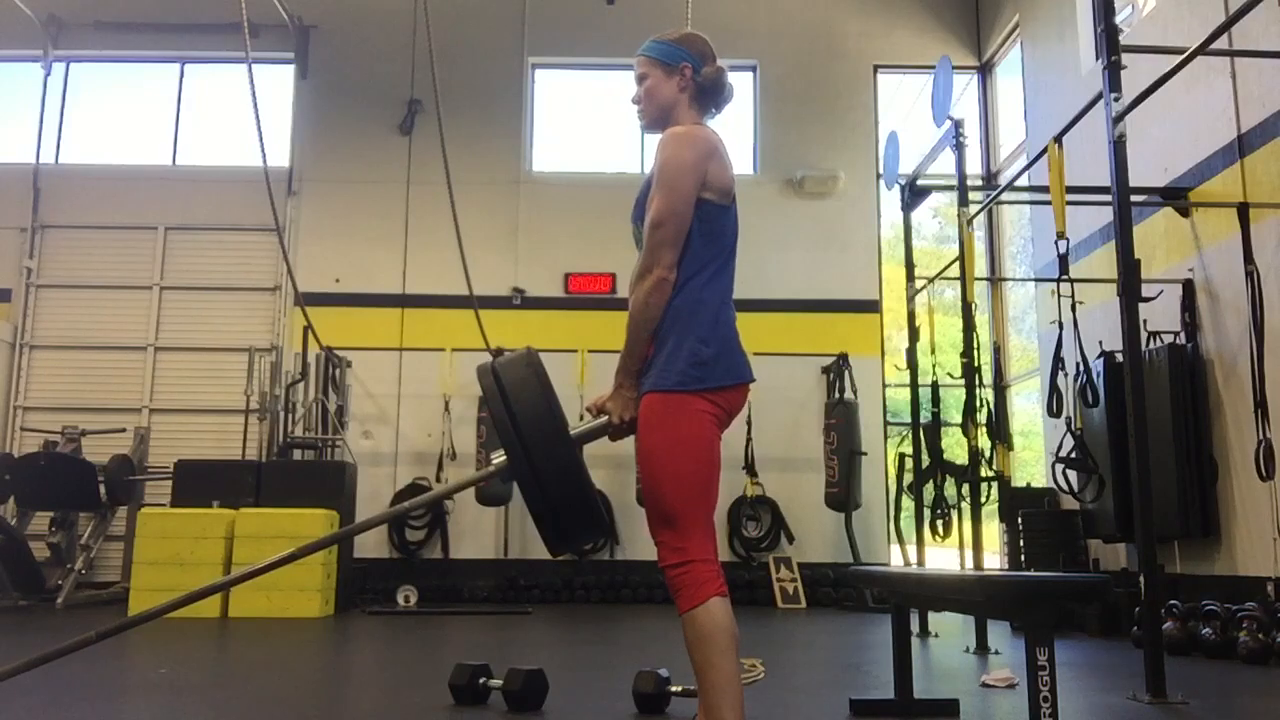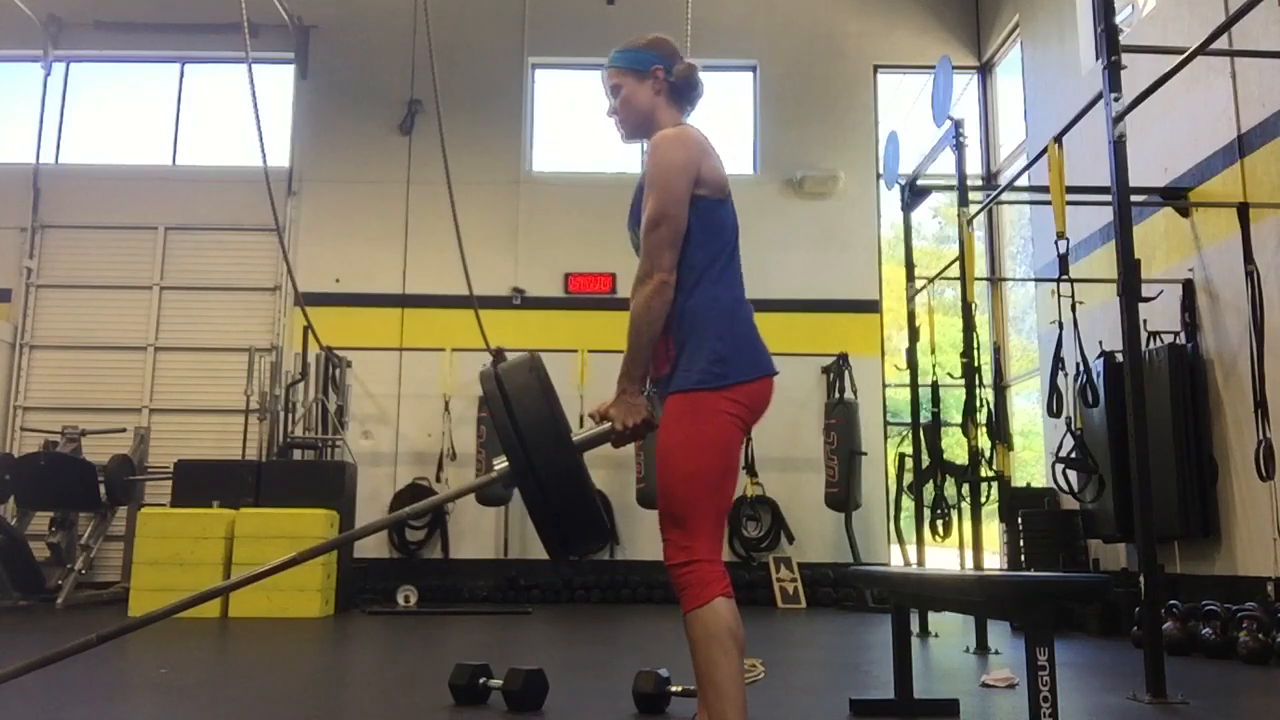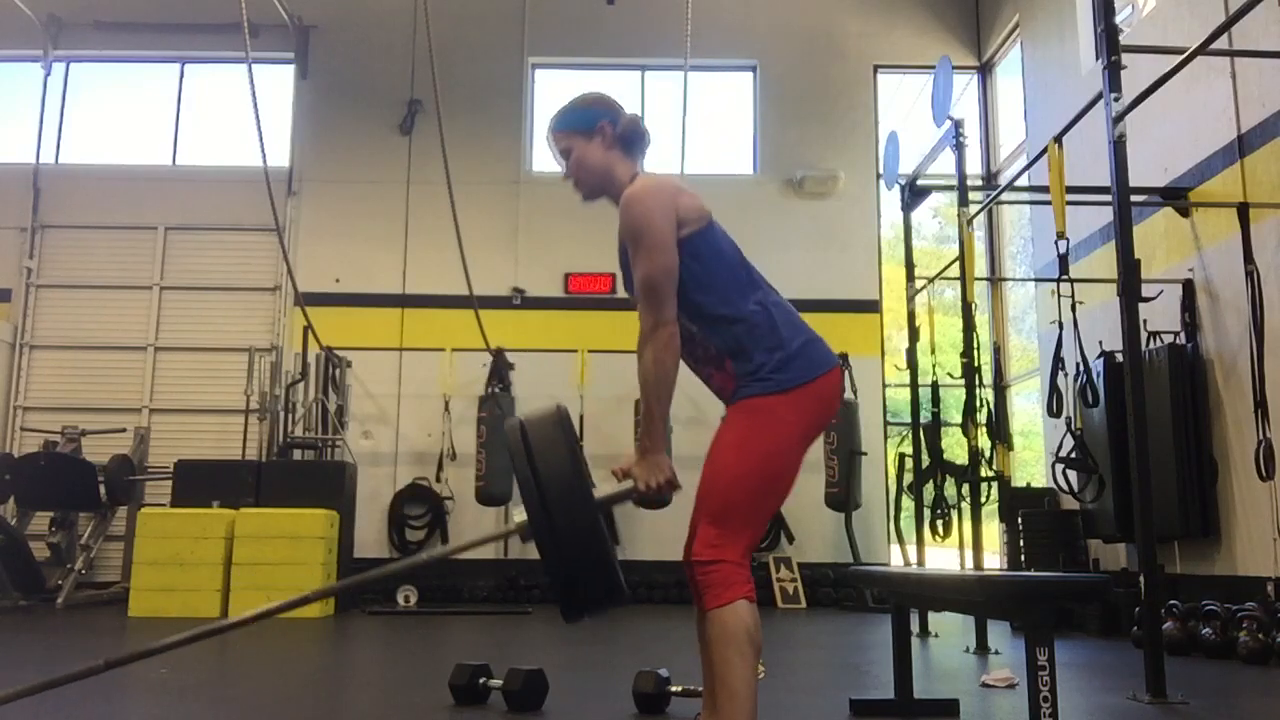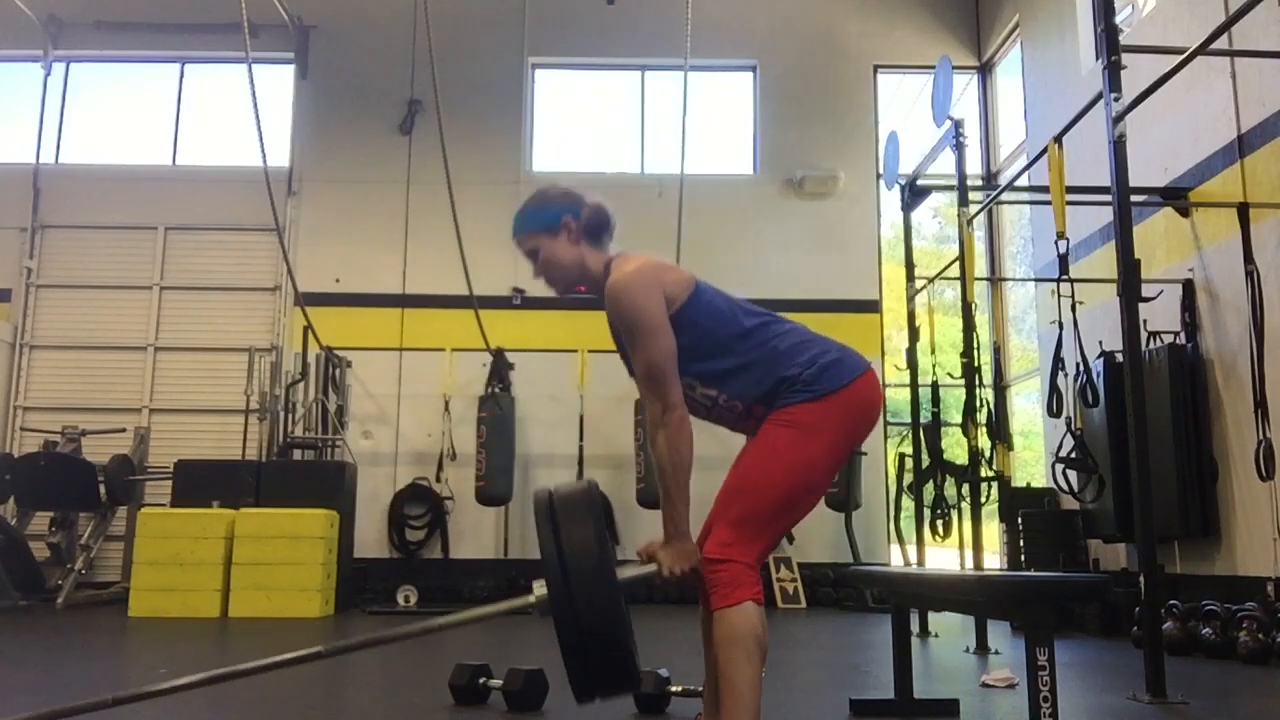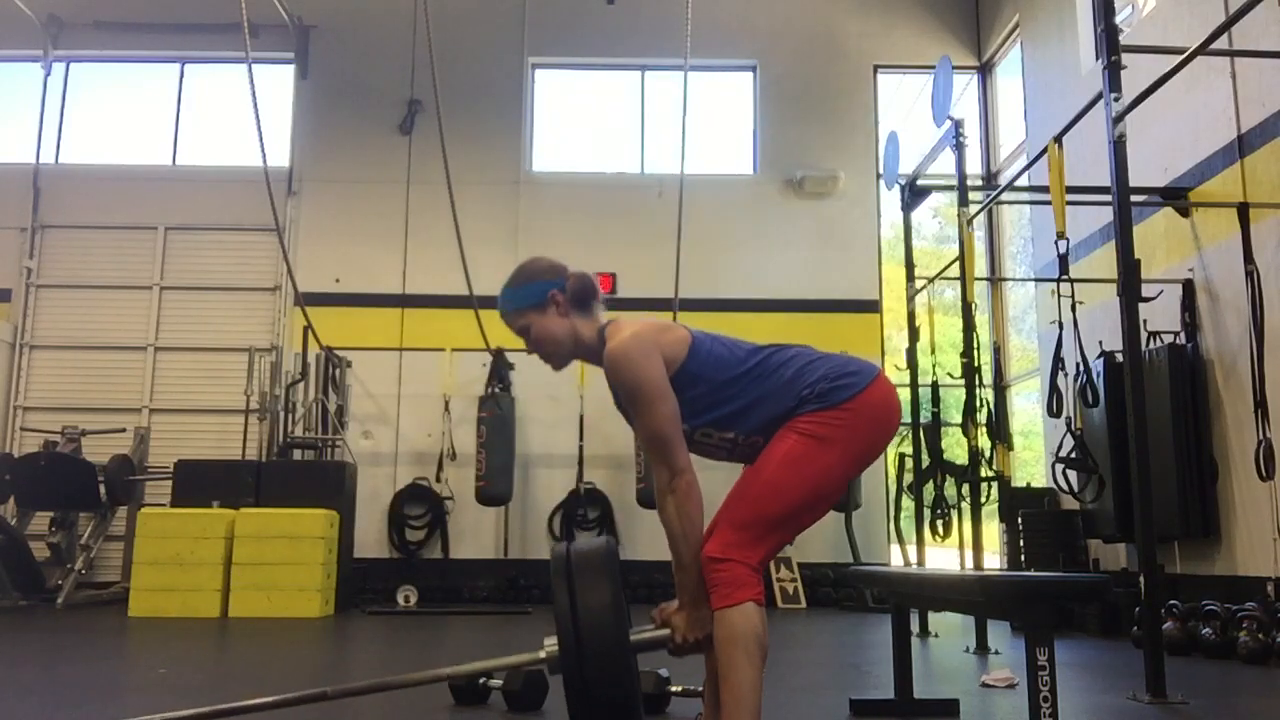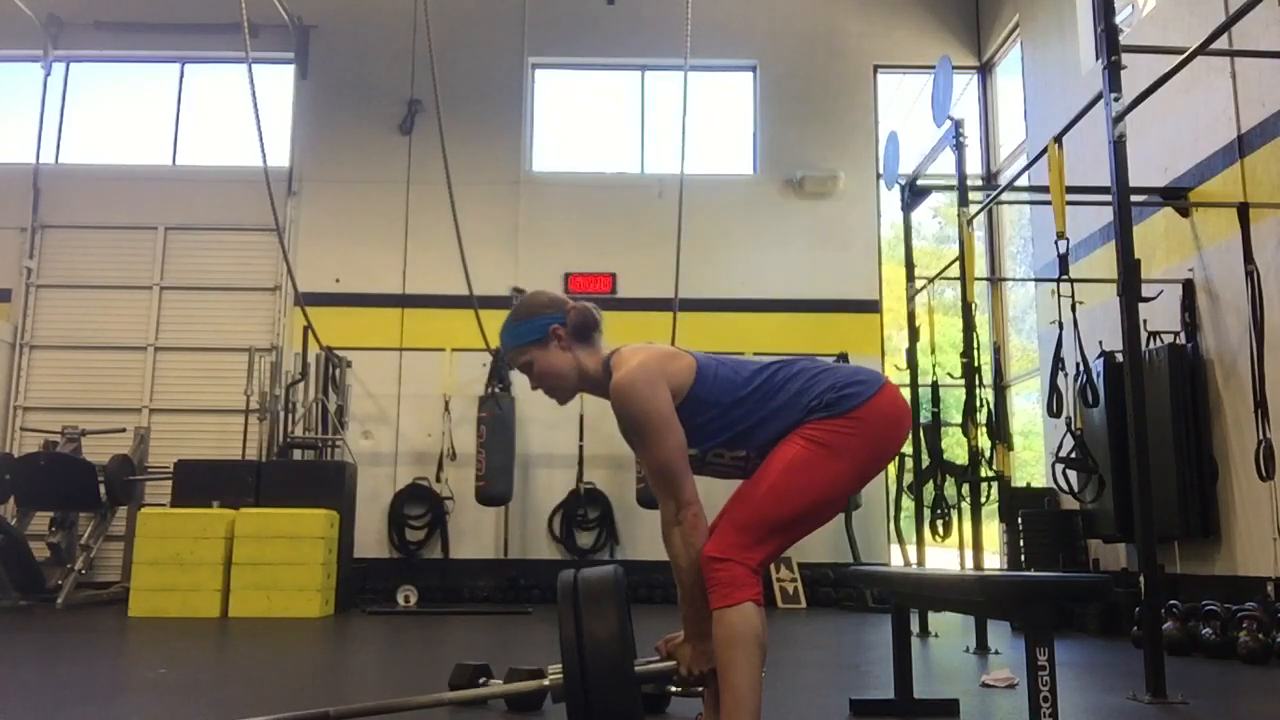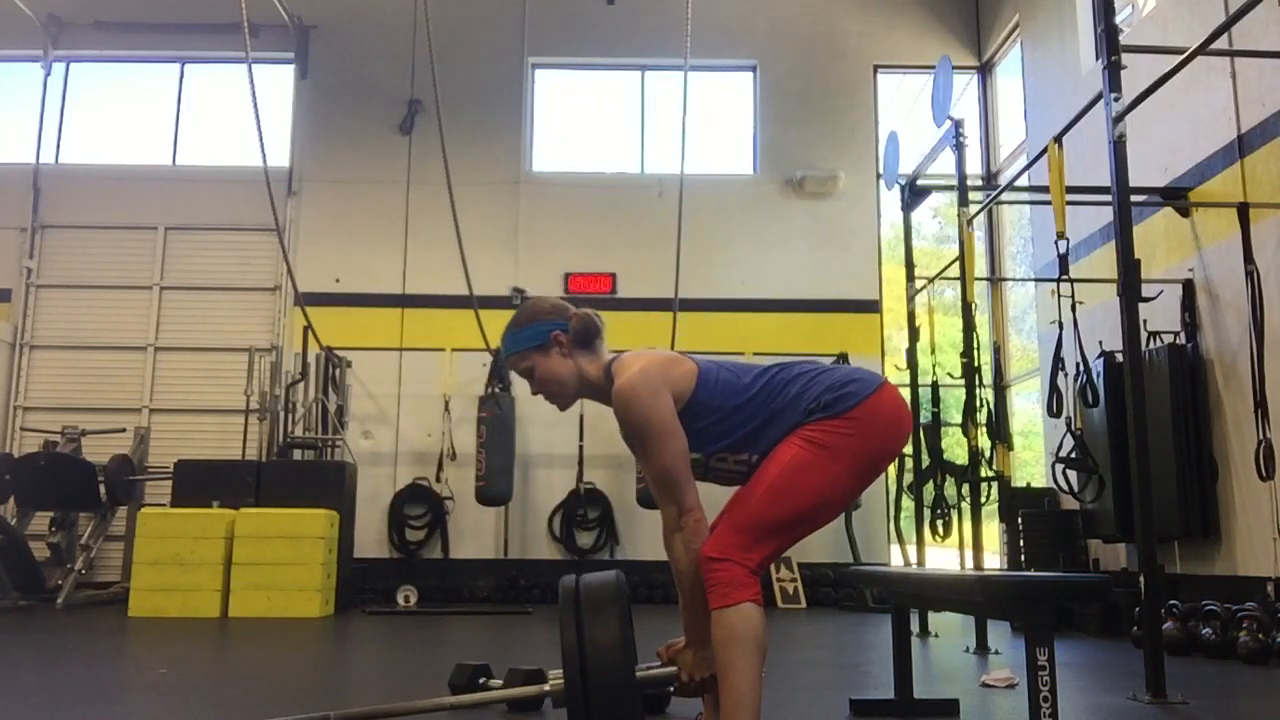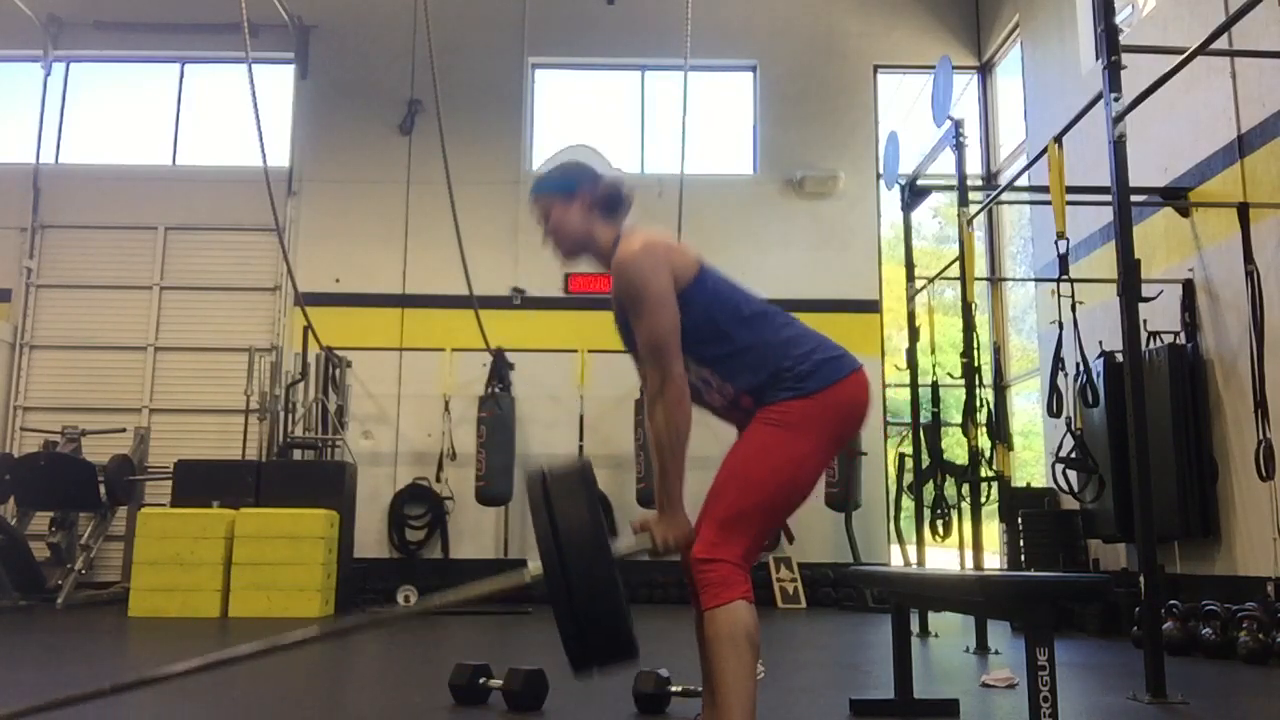
dt=0.4s
person 1, frame 1
left shoulder: (687, 143)
right shoulder: (696, 150)
left elbow: (658, 274)
left wrist: (623, 385)
right wrist: (637, 385)
left hip: (686, 373)
right hip: (696, 371)
left knee: (688, 559)
right knee: (688, 556)
person 1, frame 2
left shoulder: (674, 144)
right shoulder: (682, 152)
left elbow: (658, 278)
left wrist: (627, 391)
right wrist: (641, 391)
left hip: (710, 374)
right hip: (713, 373)
left knee: (692, 559)
right knee: (694, 557)
person 1, frame 3
left shoulder: (646, 197)
right shoulder: (647, 204)
left elbow: (661, 333)
right elbow: (661, 333)
left wrist: (651, 450)
right wrist: (650, 449)
left hip: (782, 382)
right hip: (774, 384)
left knee: (718, 558)
right knee: (710, 558)
person 1, frame 4
left shoulder: (630, 281)
right shoulder: (626, 291)
left elbow: (671, 415)
right elbow: (663, 416)
left wrist: (676, 538)
right wrist: (677, 538)
left hip: (826, 394)
right hip: (814, 401)
left knee: (728, 560)
right knee: (718, 561)
person 1, frame 5
left shoulder: (627, 349)
right shoulder: (625, 354)
left elbow: (680, 478)
right elbow: (668, 481)
left wrist: (692, 602)
right wrist: (691, 596)
left hip: (845, 404)
right hip: (836, 410)
left knee: (729, 562)
right knee: (723, 560)
person 1, frame 6
left shoulder: (633, 379)
right shoulder: (631, 384)
left elbow: (686, 510)
right elbow: (674, 511)
left wrist: (698, 636)
right wrist: (697, 630)
left hip: (855, 413)
right hip: (846, 418)
left knee: (729, 561)
right knee: (725, 556)
person 1, frame 7
left shoulder: (635, 385)
right shoulder: (631, 391)
left elbow: (688, 518)
right elbow: (676, 519)
left wrist: (699, 643)
right wrist: (697, 638)
left hip: (856, 414)
right hip: (848, 419)
left knee: (727, 562)
right knee: (725, 558)
person 1, frame 8
left shoulder: (638, 255)
right shoulder: (629, 271)
left elbow: (673, 390)
right elbow: (659, 394)
left wrist: (670, 510)
right wrist: (668, 510)
left hip: (816, 392)
right hip: (808, 398)
left knee: (716, 559)
right knee: (715, 555)
